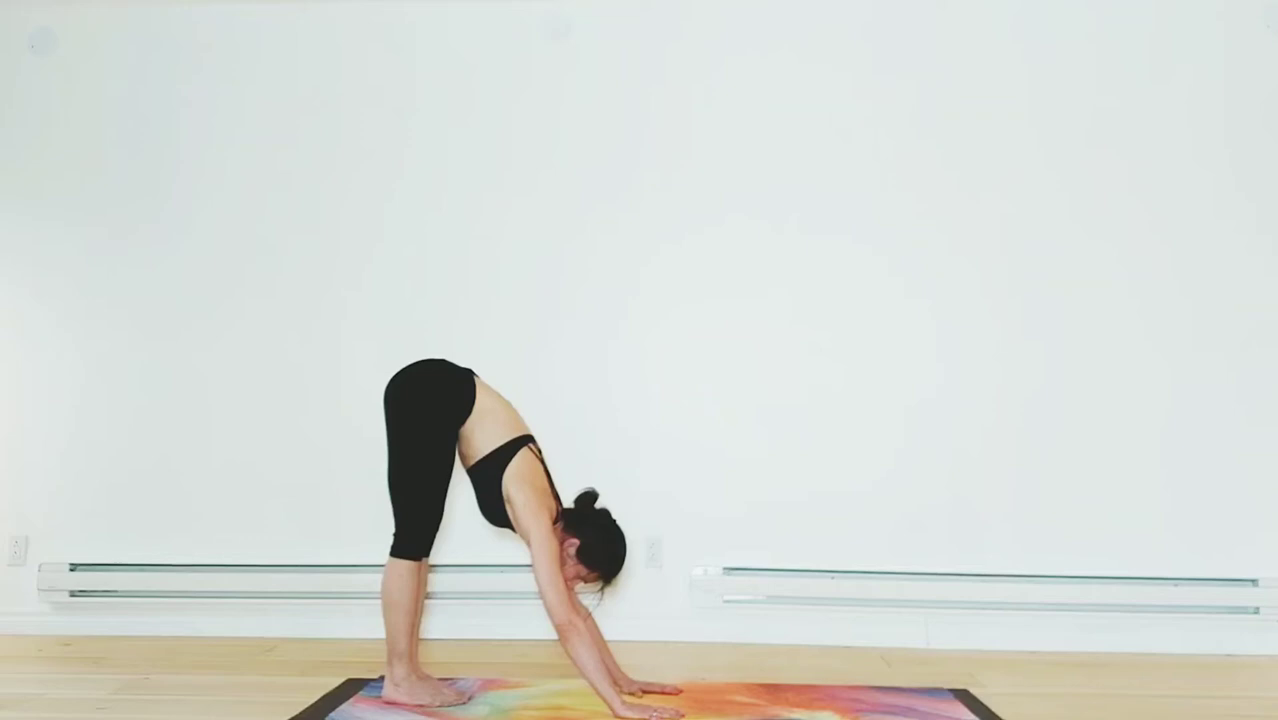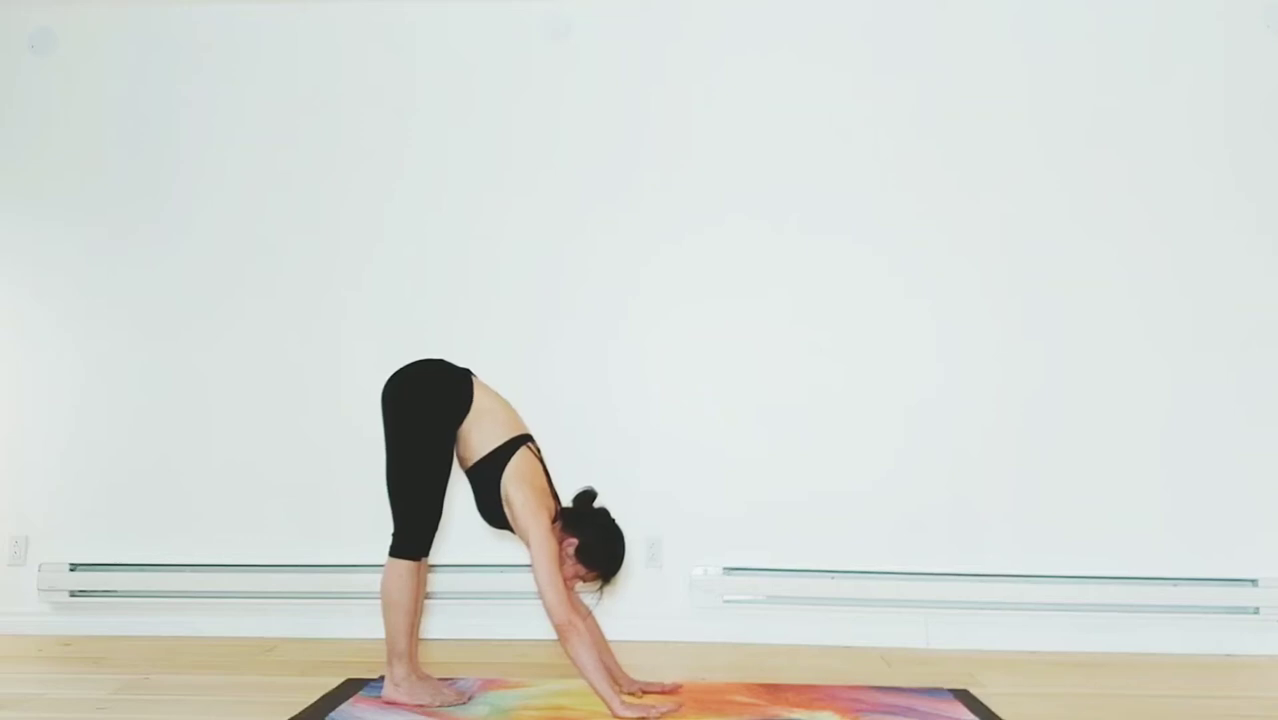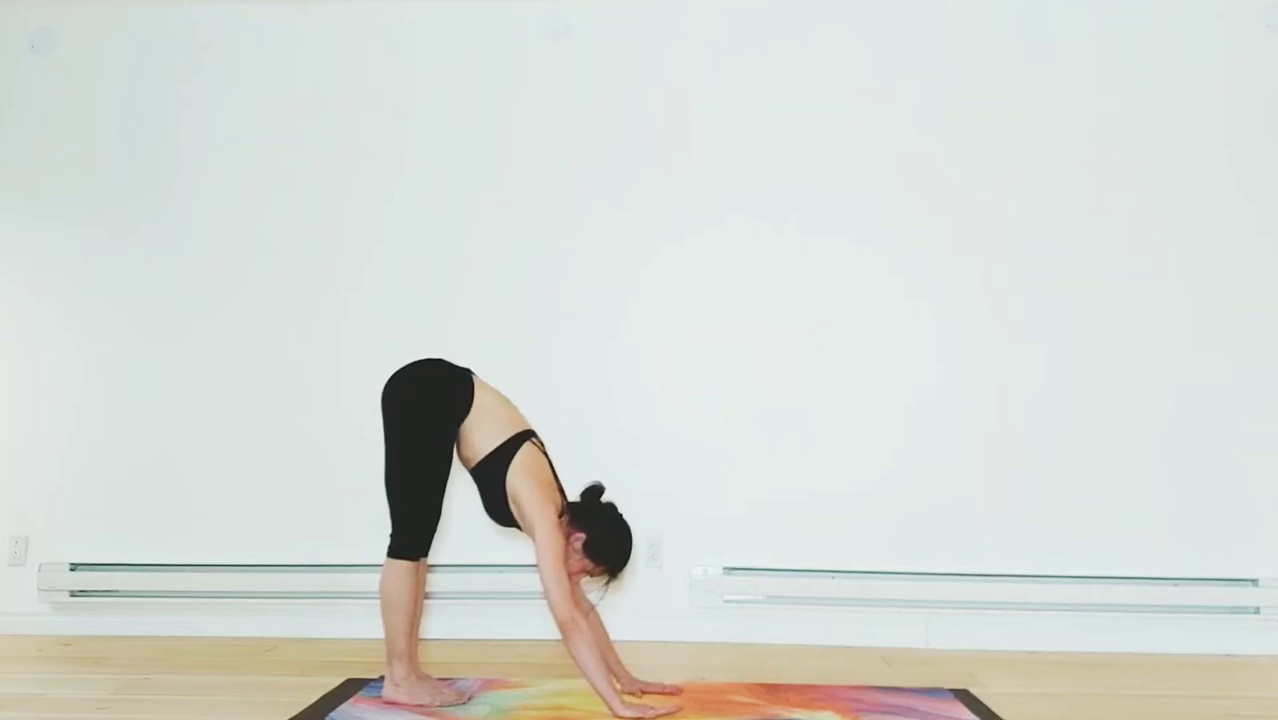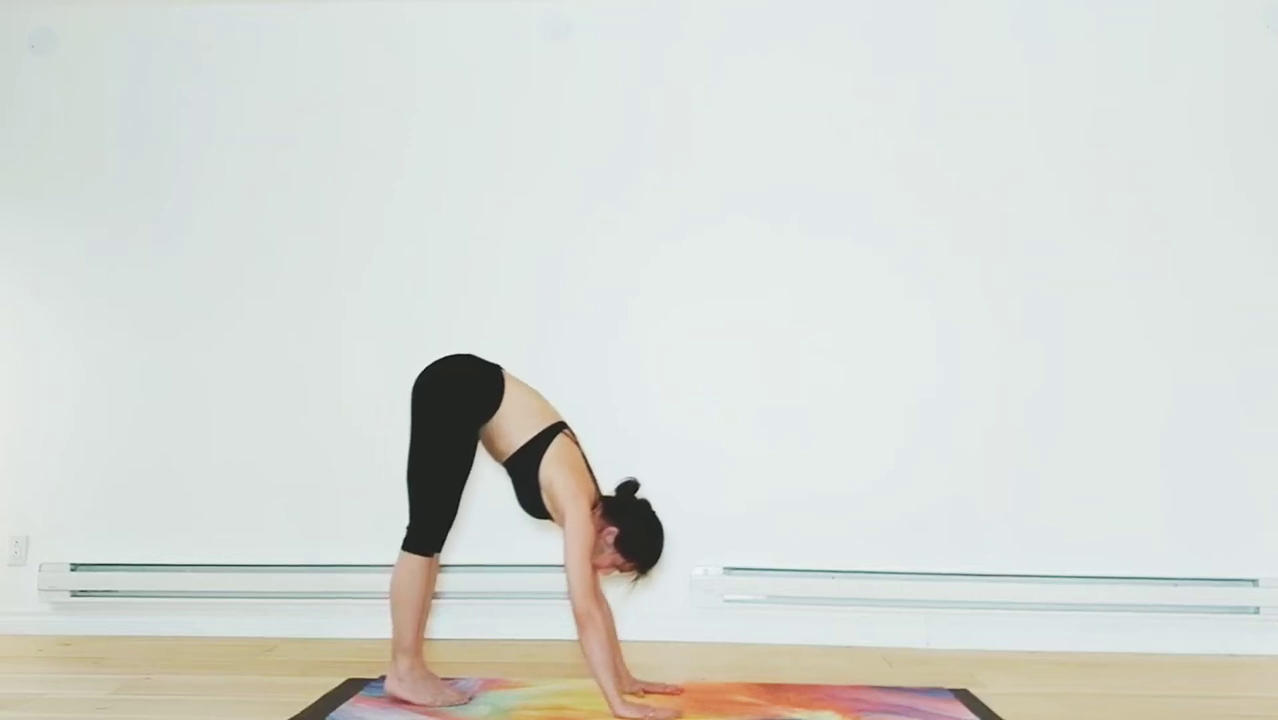
dt=0.4s
person 1, frame 1
left shoulder: (549, 518)
right shoulder: (539, 522)
left elbow: (574, 610)
right elbow: (566, 624)
left wrist: (622, 680)
left hip: (444, 398)
right hip: (424, 395)
left knee: (420, 539)
right knee: (413, 538)
left ankle: (408, 671)
right ankle: (399, 678)
person 1, frame 2
left shoulder: (545, 515)
right shoulder: (536, 520)
left elbow: (575, 609)
right elbow: (566, 623)
left wrist: (623, 680)
left hip: (443, 397)
right hip: (422, 394)
left knee: (418, 539)
right knee: (412, 538)
left ankle: (407, 672)
right ankle: (399, 678)
person 1, frame 3
left shoulder: (556, 514)
right shoulder: (544, 516)
left elbow: (580, 606)
right elbow: (569, 620)
left wrist: (625, 679)
left hip: (442, 398)
right hip: (422, 394)
left knee: (418, 540)
right knee: (411, 539)
left ankle: (408, 671)
right ankle: (399, 678)
person 1, frame 4
left shoulder: (586, 505)
right shoulder: (580, 509)
left elbow: (594, 599)
right elbow: (585, 612)
left wrist: (624, 679)
left hip: (470, 393)
right hip: (452, 391)
left knee: (431, 534)
right knee: (427, 533)
left ankle: (412, 668)
right ankle: (404, 671)
